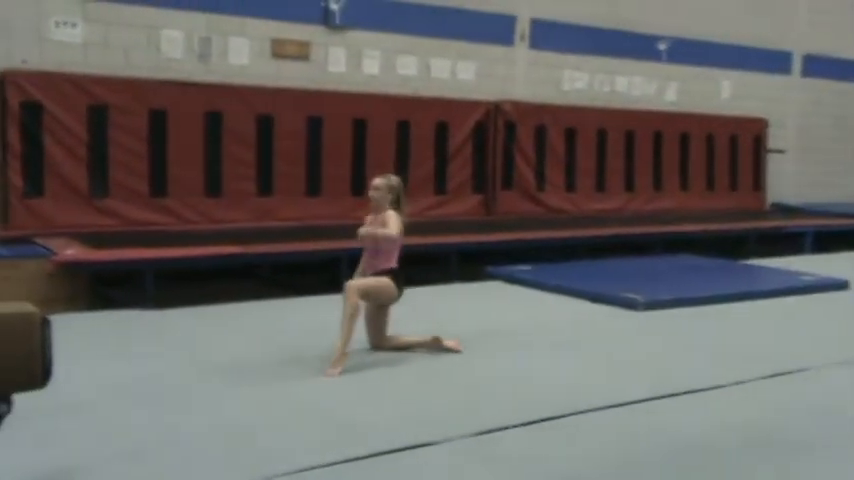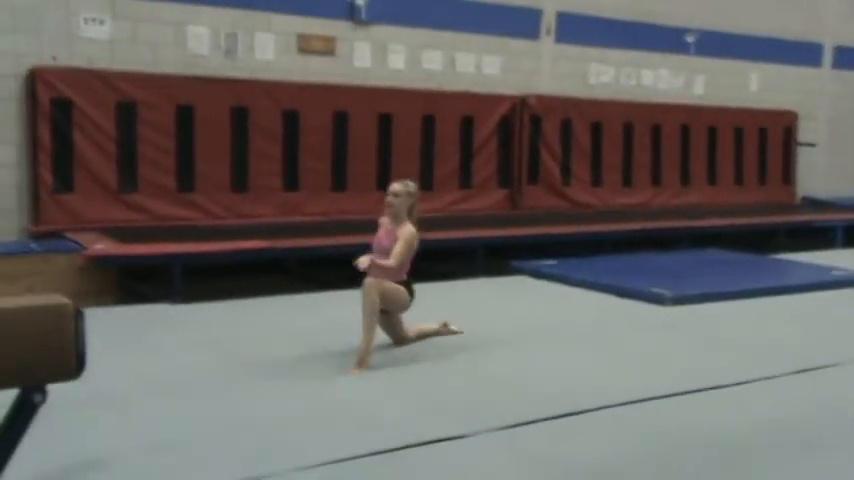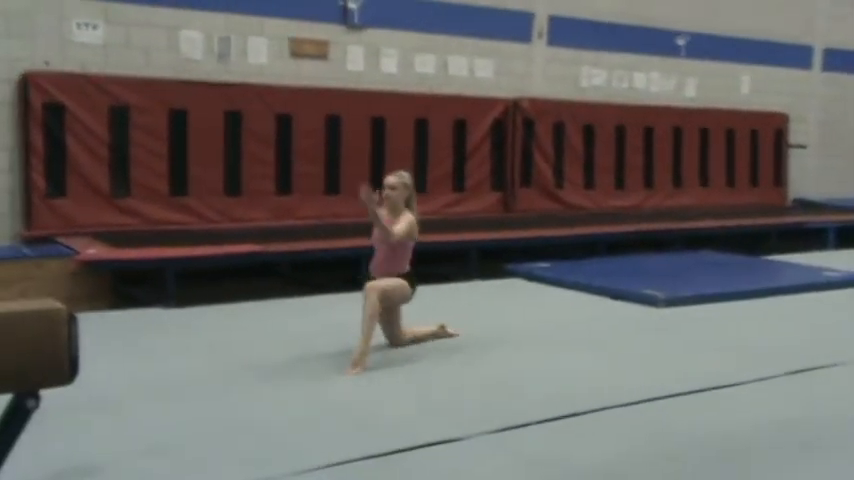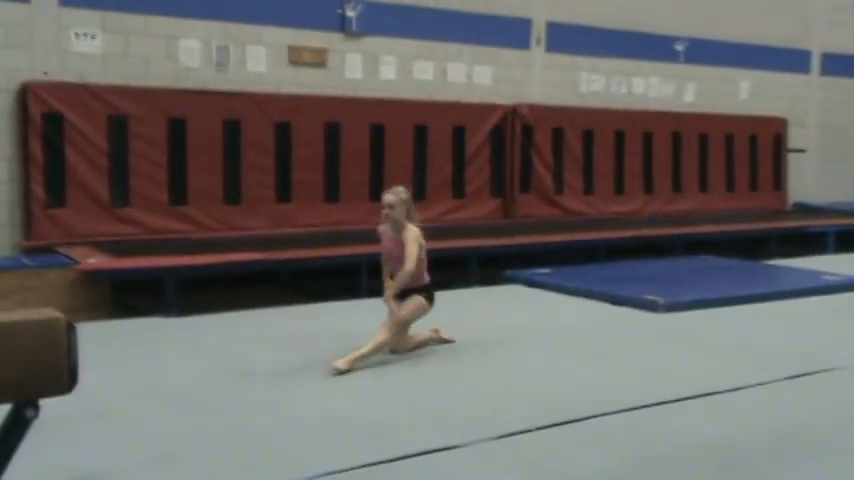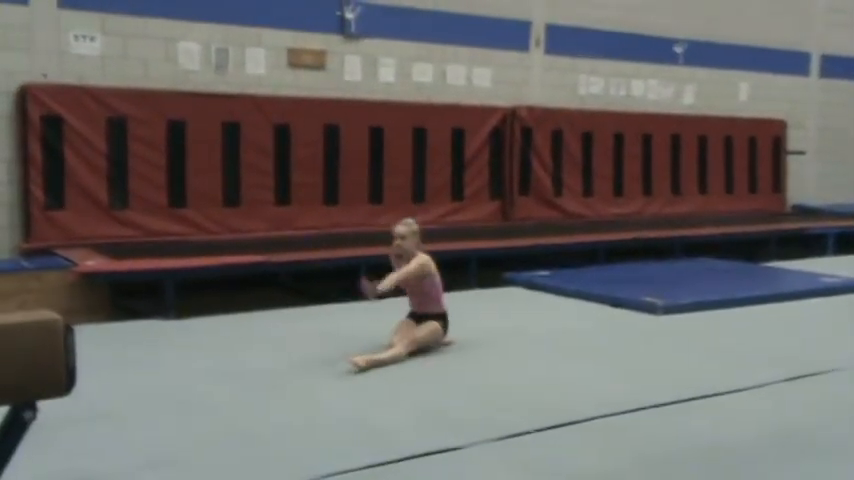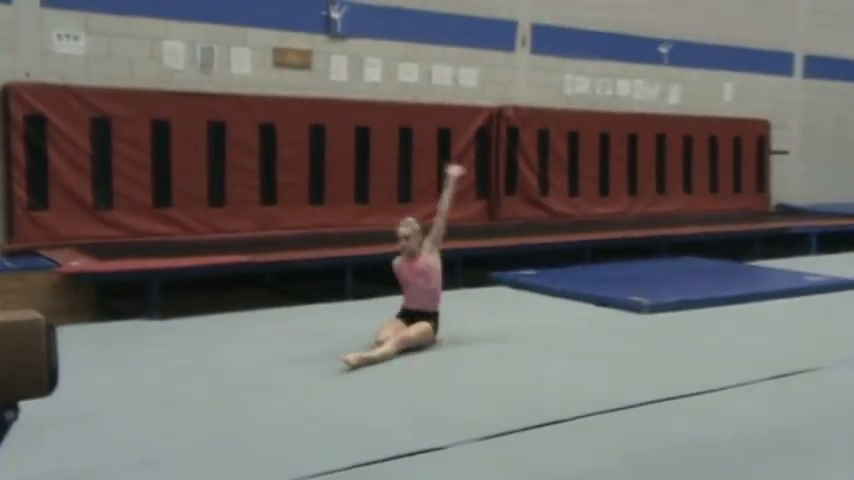
dt=0.3s
person 1, frame 1
left shoulder: (391, 217)
right shoulder: (370, 219)
left elbow: (394, 234)
left wrist: (367, 231)
left hip: (389, 281)
right hip: (375, 282)
left knee: (351, 287)
right knee: (377, 342)
left ankle: (341, 354)
right ankle: (432, 341)
person 1, frame 2
left shoulder: (408, 232)
right shoulder: (383, 222)
left elbow: (393, 265)
left wrist: (371, 260)
left hip: (400, 292)
right hip: (382, 292)
left knee: (370, 284)
right knee: (400, 337)
left ankle: (364, 355)
right ankle: (439, 328)
person 1, frame 3
left shoulder: (408, 219)
right shoulder: (382, 212)
left elbow: (394, 236)
left wrist: (375, 213)
left hip: (402, 282)
right hip: (380, 280)
left knee: (371, 288)
right knee: (396, 339)
left ankle: (361, 356)
right ankle: (437, 330)
person 1, frame 4
left shoulder: (412, 233)
right shoulder: (382, 230)
left elbow: (410, 269)
left wrist: (390, 293)
right wrist: (388, 292)
left hip: (421, 293)
right hip: (398, 292)
left knee: (393, 324)
right knee: (397, 345)
right ankle: (432, 336)
person 1, frame 5
left shoulder: (422, 261)
right shoulder: (397, 260)
left elbow: (400, 275)
left wrist: (379, 288)
left hip: (436, 319)
right hip: (415, 315)
left knee: (408, 343)
right knee: (396, 342)
right ankle: (428, 341)
person 1, frame 6
left shoulder: (431, 249)
right shoulder: (397, 263)
left elbow: (442, 214)
left wrist: (451, 179)
left hip: (428, 319)
right hip: (406, 314)
left knee: (400, 340)
right knee: (382, 339)
